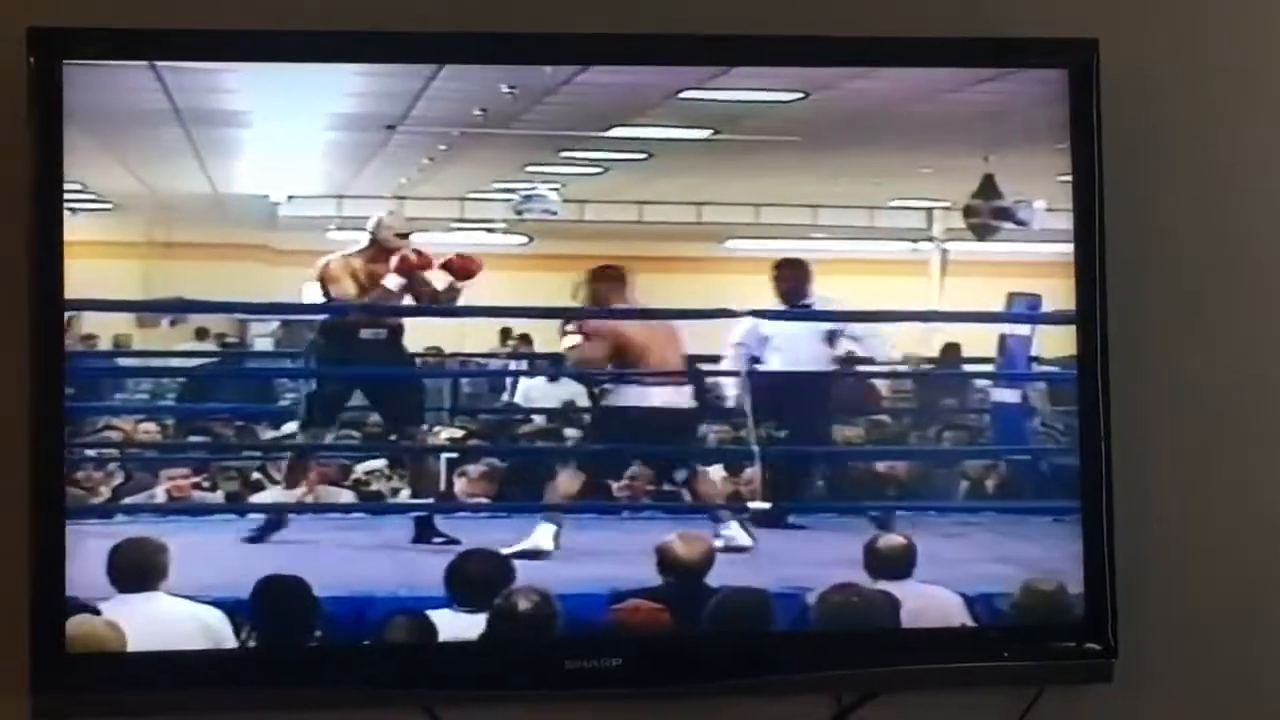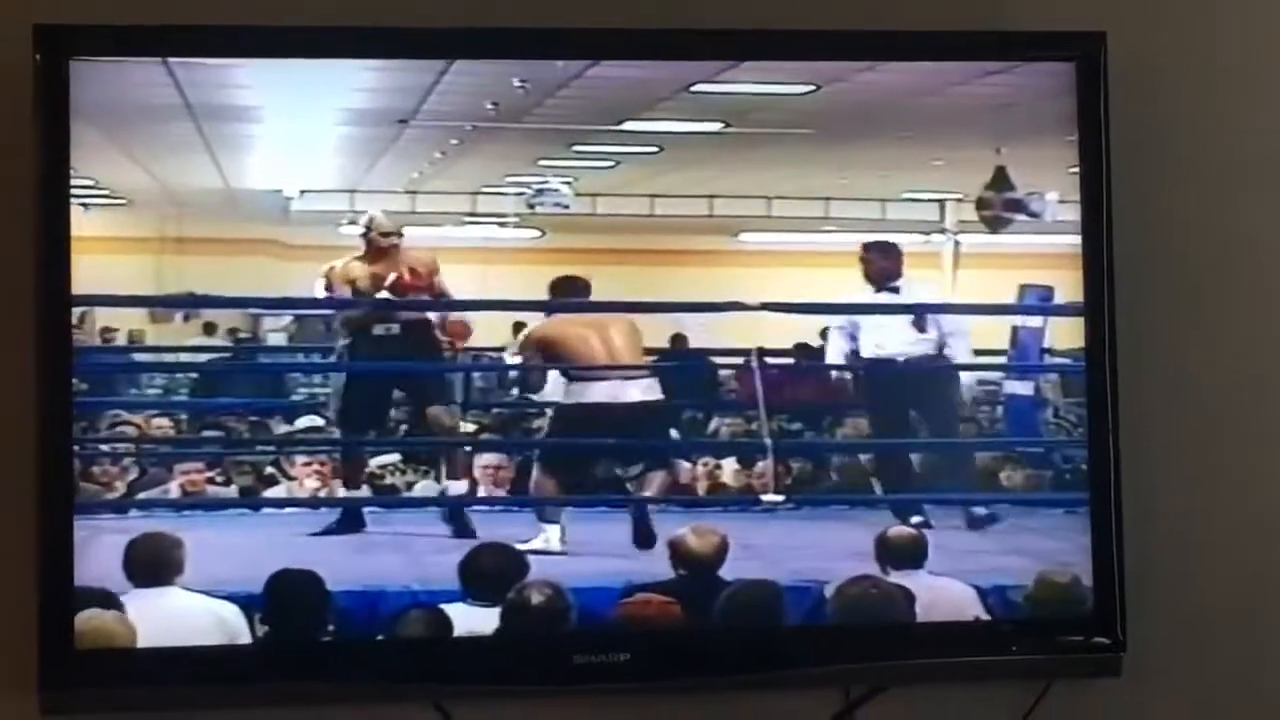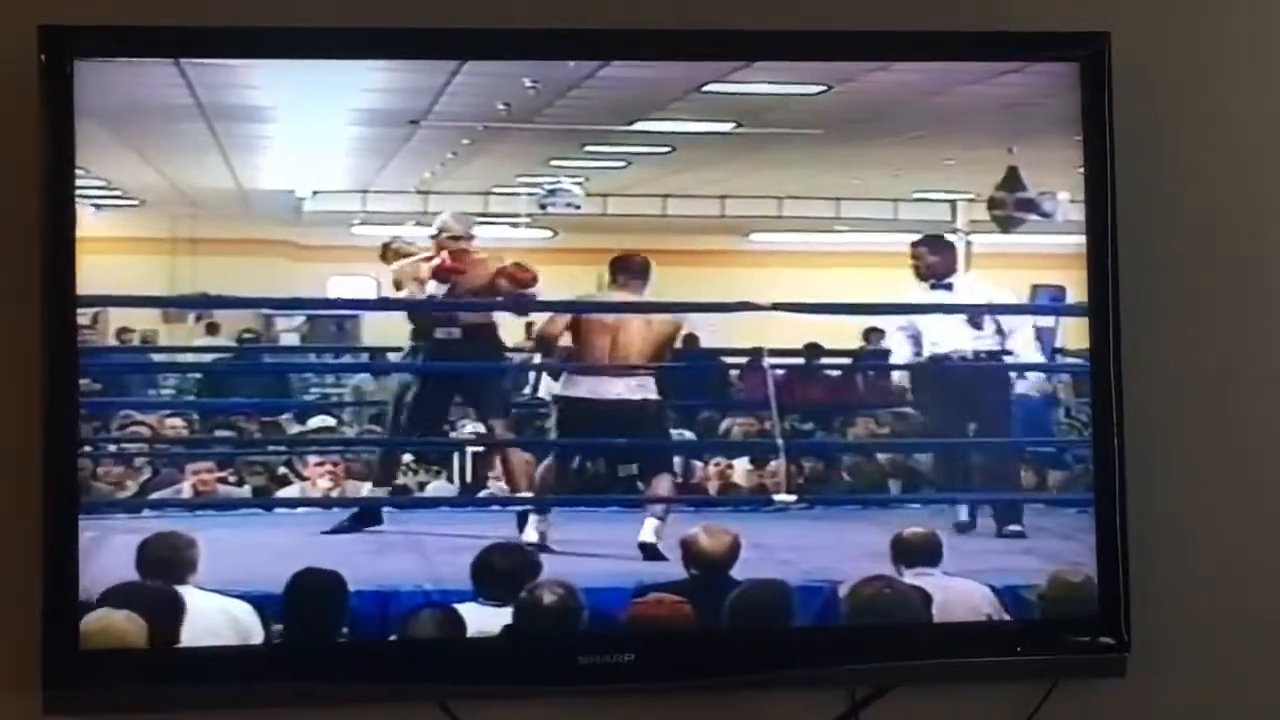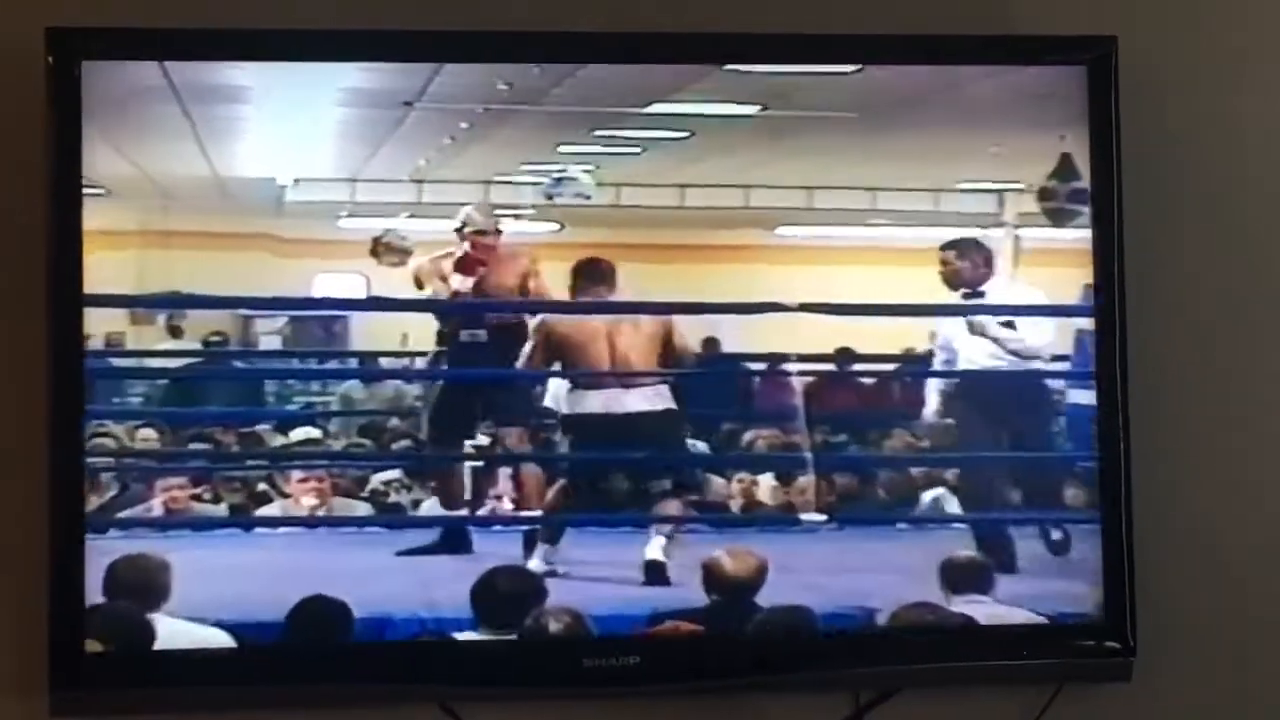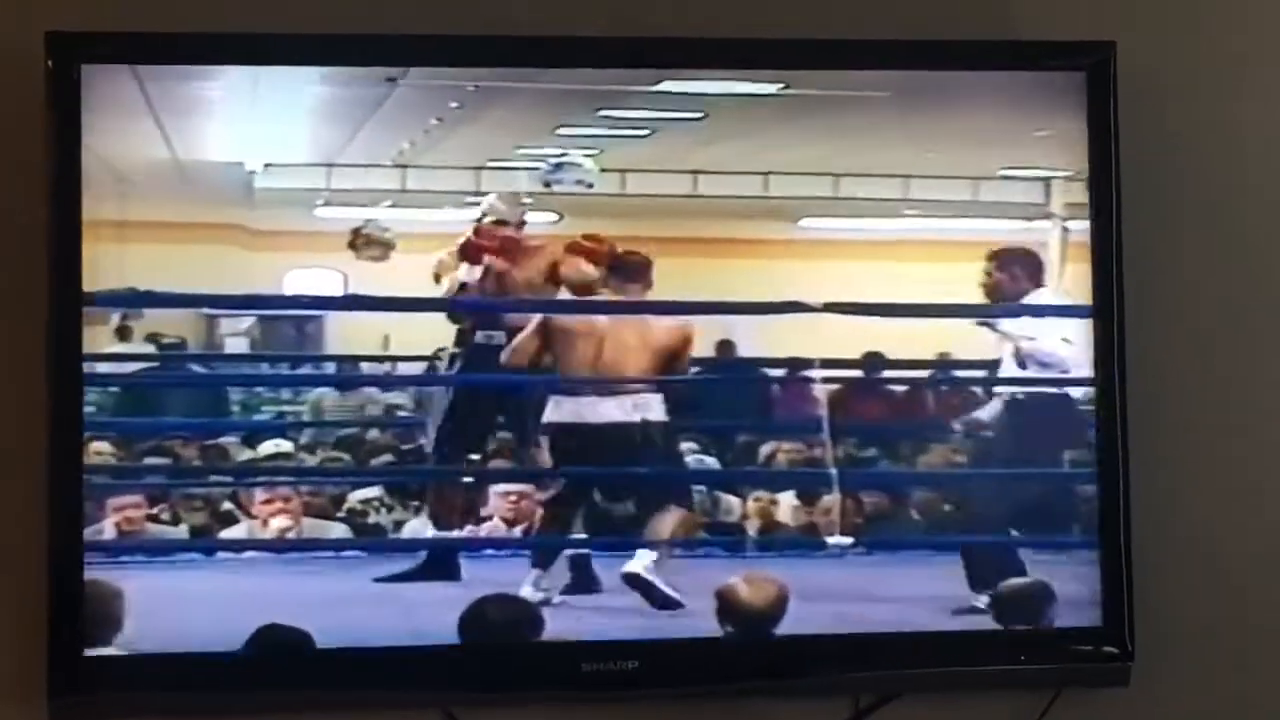
dt=0.4s
person 1, frame 1
left shoulder: (405, 266)
right shoulder: (336, 265)
left elbow: (435, 304)
right elbow: (349, 310)
left wrist: (456, 282)
right wrist: (395, 281)
left hip: (388, 353)
right hip: (340, 353)
left knee: (412, 436)
right knee: (311, 436)
left ankle: (424, 523)
right ankle: (279, 511)
person 1, frame 2
left shoulder: (423, 263)
right shoulder: (341, 271)
left elbow: (443, 298)
right elbow: (346, 320)
left wrist: (449, 320)
right wrist: (384, 296)
left hip: (417, 347)
right hip: (369, 352)
right knee: (353, 434)
left ankle: (456, 508)
right ankle: (351, 513)
person 1, frame 3
left shoulder: (489, 266)
right shoulder: (410, 269)
right elbow: (417, 316)
left wrist: (524, 290)
right wrist: (437, 281)
left hip: (480, 352)
right hip: (434, 354)
left knee: (499, 431)
right knee: (401, 431)
right ankle: (369, 510)
person 1, frame 4
left shoulder: (521, 262)
right shoulder: (433, 268)
right elbow: (446, 316)
right wrist: (463, 276)
left hip: (508, 357)
right hip: (459, 358)
left knee: (514, 443)
right knee: (442, 444)
right ankle: (455, 533)
person 1, frame 5
left shoulder: (548, 255)
right shoulder: (454, 260)
left elbow: (591, 289)
right elbow: (455, 312)
left wrist: (602, 265)
right wrist: (469, 266)
right hip: (475, 360)
right knee: (446, 456)
person 2, frame 1
left shoulder: (832, 311)
right shoulder: (762, 318)
left elbow: (867, 337)
right elbow: (736, 351)
left wrist: (894, 357)
right wrist: (734, 392)
left hip: (816, 389)
right hip: (778, 390)
person 2, frame 2
left shoulder: (927, 297)
right shoulder: (859, 302)
left elbow: (955, 335)
right elbow: (840, 332)
left wrist: (964, 376)
right wrist: (836, 360)
left hip: (926, 371)
right hip: (882, 376)
left knee: (947, 435)
right knee: (891, 444)
left ankle: (974, 504)
right ankle: (909, 511)
person 2, frame 3
left shoulder: (986, 291)
right shoulder: (917, 300)
left elbow: (1018, 328)
right elbow: (905, 336)
left wrist: (1032, 364)
right wrist: (900, 367)
left hip: (985, 371)
right hip: (939, 375)
left knee: (997, 443)
right knee: (949, 440)
left ankle: (1009, 519)
right ankle: (963, 504)
person 2, frame 4
left shoulder: (1023, 297)
right shoulder: (951, 312)
left elbow: (1040, 342)
right elbow: (944, 359)
left wrist: (994, 332)
right wrist: (934, 400)
left hip: (1022, 390)
right hip: (974, 394)
left knee: (1032, 467)
right knee: (978, 472)
left ankle: (1051, 521)
right ankle: (998, 553)
person 2, frame 5
left shoulder: (1051, 312)
right shoulder: (1022, 319)
left elbow: (1066, 358)
left wrist: (1009, 332)
right wrist: (985, 414)
left hip: (1043, 418)
right hip: (1016, 414)
left knee: (983, 503)
left ankle: (992, 590)
person 3, frame 1
left shoulder: (604, 324)
right shoulder: (662, 320)
left elbow: (585, 365)
left wrist: (572, 345)
left hip: (635, 404)
right hip: (680, 403)
left knee: (574, 467)
right knee: (688, 473)
left ankle: (545, 535)
right ankle: (733, 531)
person 3, frame 2
left shoulder: (539, 333)
right shoulder: (624, 320)
left hip: (588, 400)
right hip: (643, 396)
left knee: (547, 466)
right knee: (656, 466)
left ankle: (550, 535)
right ankle: (644, 503)
person 3, frame 3
left shoulder: (583, 305)
right shoulder: (669, 318)
left elbow: (546, 335)
left hip: (582, 395)
right hip: (636, 397)
left knee: (559, 461)
right knee: (659, 471)
left ankle: (533, 528)
right ankle: (650, 532)
person 3, frame 4
left shoulder: (553, 322)
right shoulder: (654, 316)
left elbow: (529, 373)
right elbow: (685, 361)
left hip: (590, 410)
right hip: (651, 407)
left knee: (575, 483)
right knee: (670, 490)
left ankle: (541, 557)
right ankle: (656, 548)
person 3, frame 5
left shoulder: (559, 313)
right shoulder: (674, 326)
left elbow: (512, 362)
right elbow: (675, 378)
left wrist: (551, 363)
left hip: (569, 418)
right hip: (635, 418)
left knee: (566, 498)
right knee: (673, 501)
left ankle: (535, 582)
right ankle: (644, 562)
